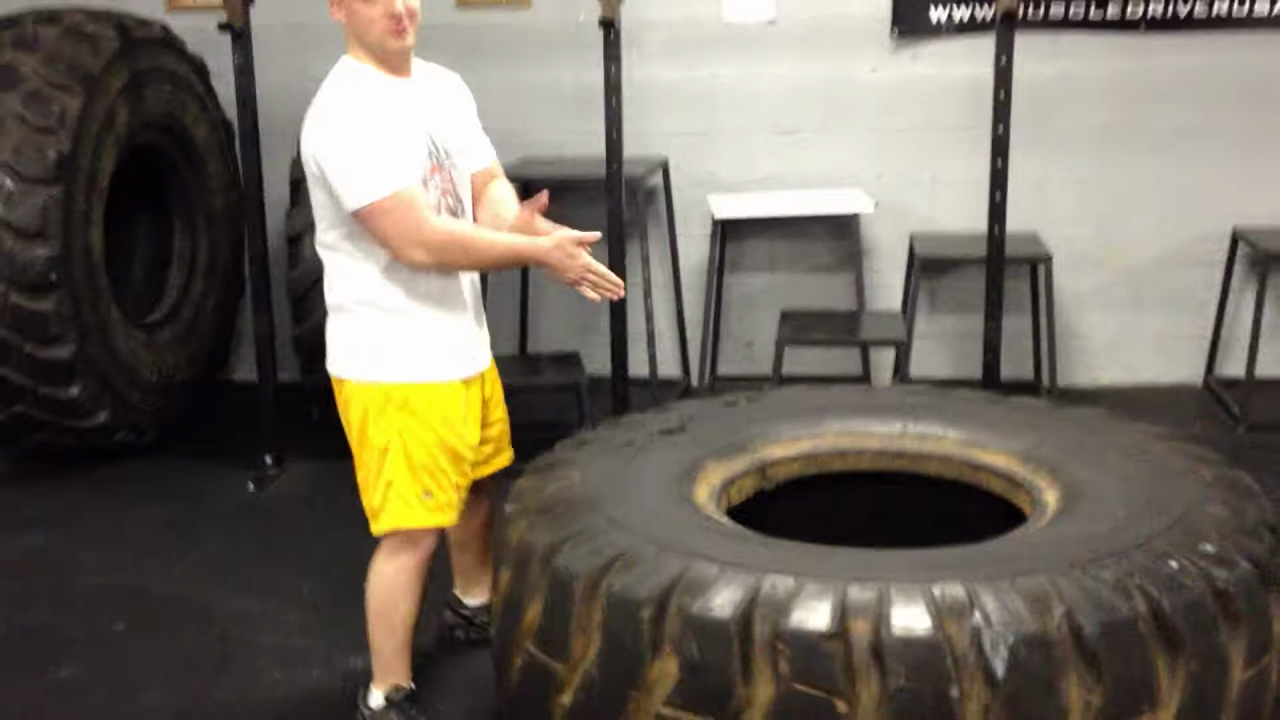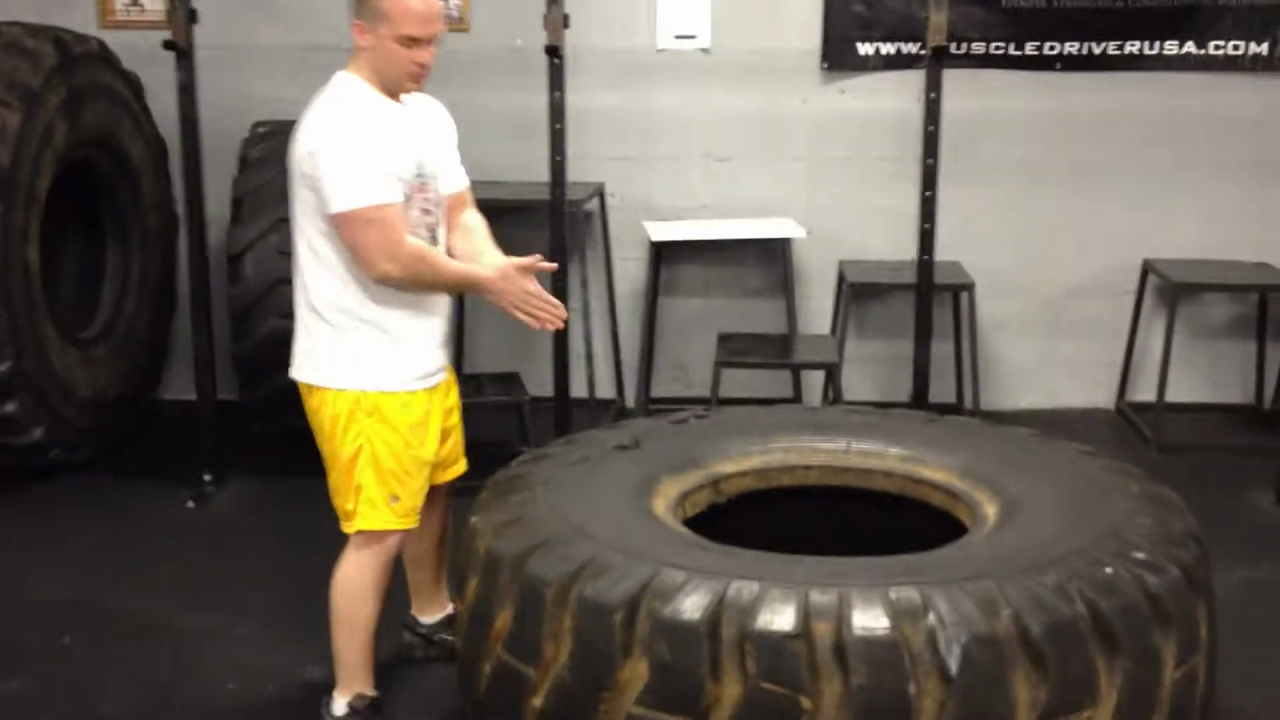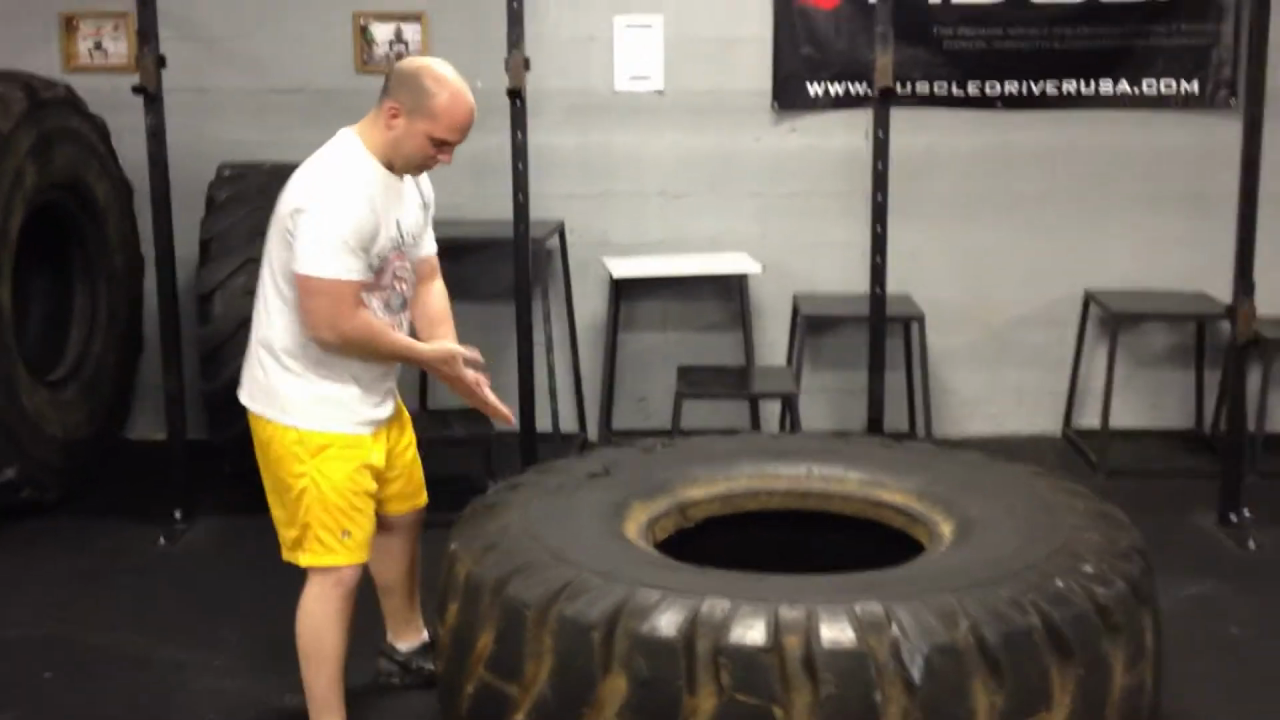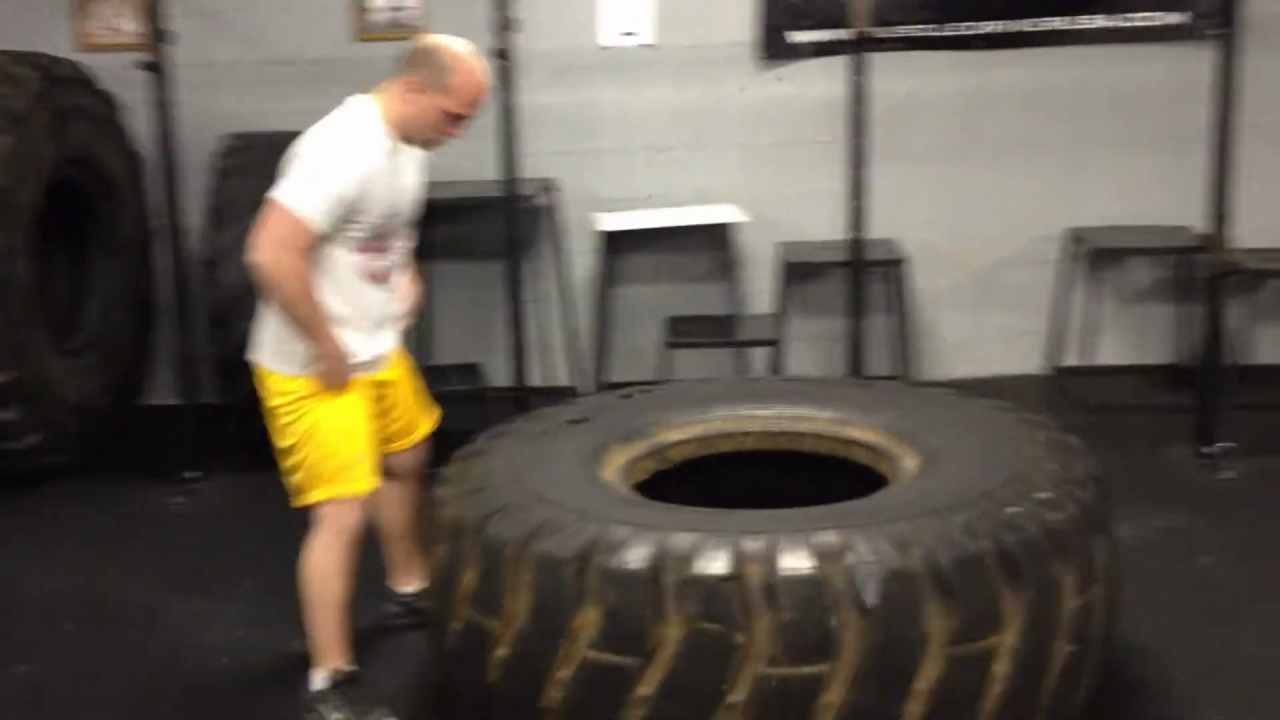
dt=0.4s
person 1, frame 1
left shoulder: (444, 87)
right shoulder: (347, 113)
left elbow: (487, 189)
right elbow: (419, 241)
left wrist: (523, 225)
right wrist: (536, 251)
left hip: (462, 341)
right hip: (394, 364)
left knee: (476, 484)
right knee: (411, 534)
left ankle: (474, 599)
person 1, frame 2
left shoulder: (428, 114)
right shoulder: (343, 123)
left elbow: (458, 214)
right elbow: (388, 256)
left wrist: (497, 268)
right wrist: (487, 280)
left hip: (421, 356)
right hip: (363, 372)
left knee: (432, 494)
right knee: (377, 535)
left ankle: (430, 620)
person 1, frame 3
left shoulder: (409, 180)
right shoulder: (335, 193)
left elbow: (424, 280)
right elbow: (334, 323)
left wrist: (453, 360)
right wrist: (426, 356)
left hip: (374, 398)
right hip: (310, 412)
left knee: (402, 517)
right knee: (337, 569)
left ankle: (407, 646)
person 1, frame 4
left shoulder: (407, 144)
right shoulder: (343, 150)
right elbow: (271, 255)
left wrist: (406, 276)
right wrist: (325, 346)
left hip: (378, 349)
right hip: (312, 366)
left knee: (404, 465)
right knee: (343, 515)
left ankle: (408, 590)
